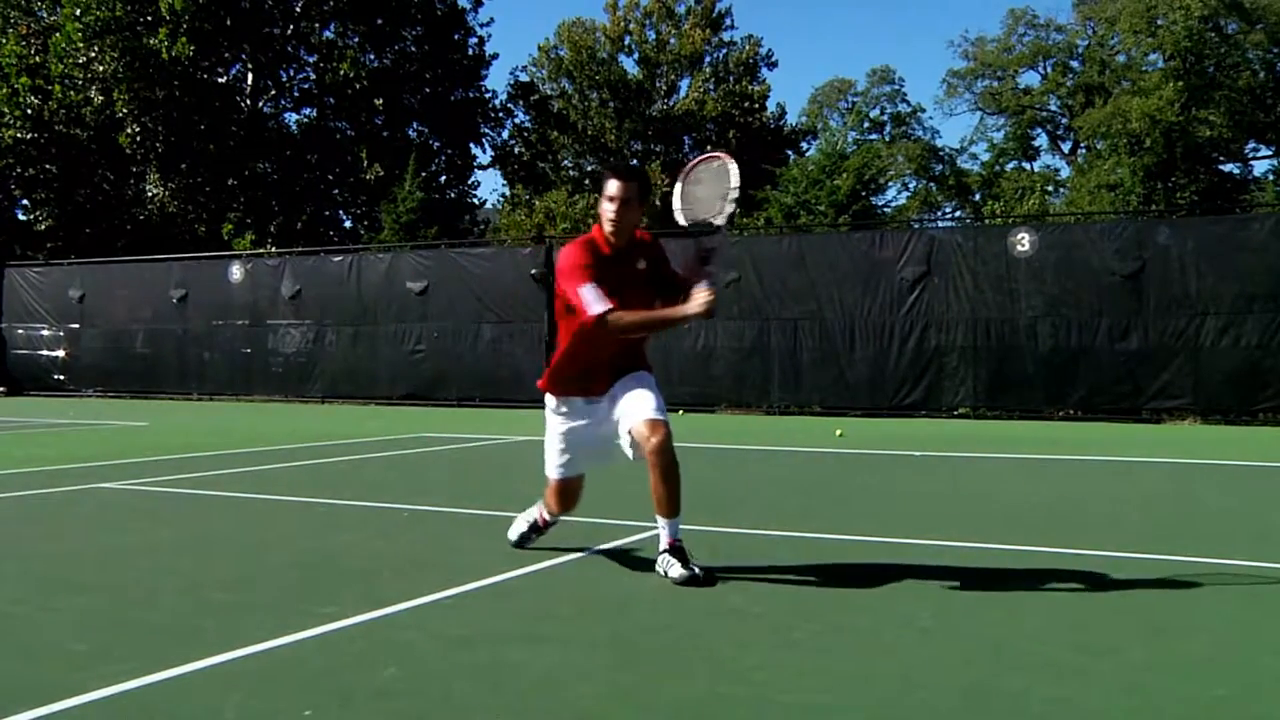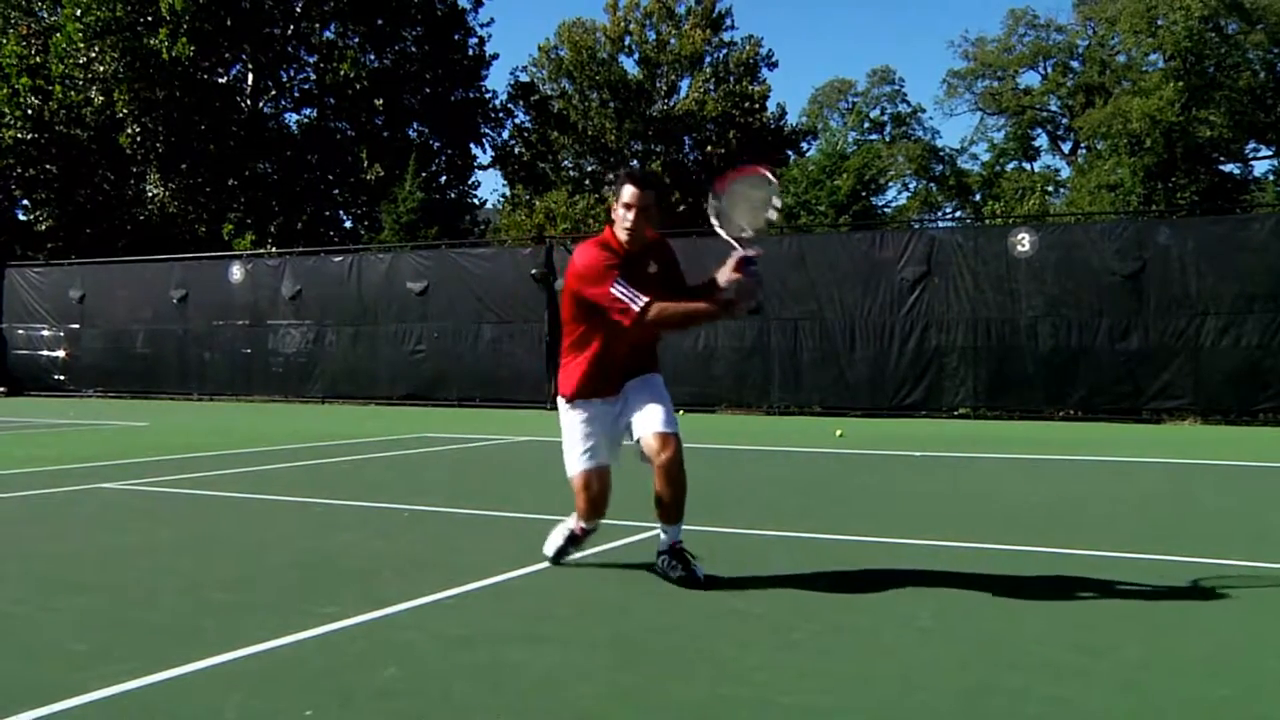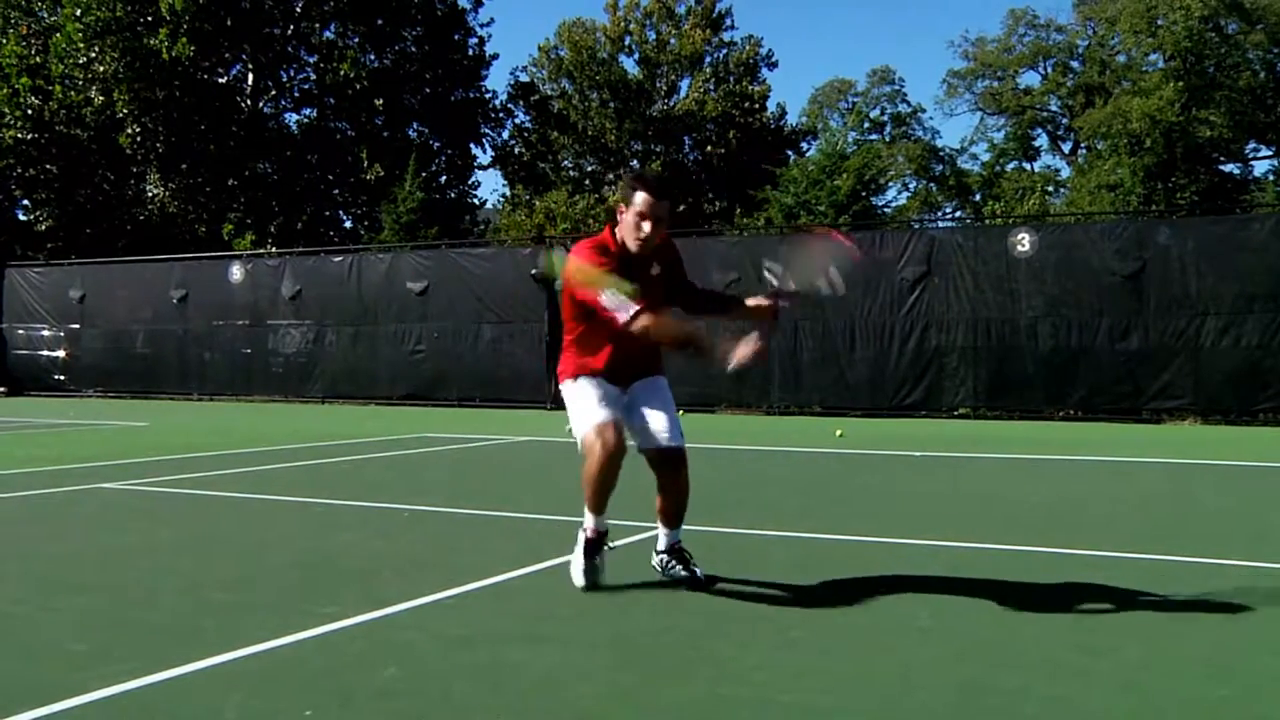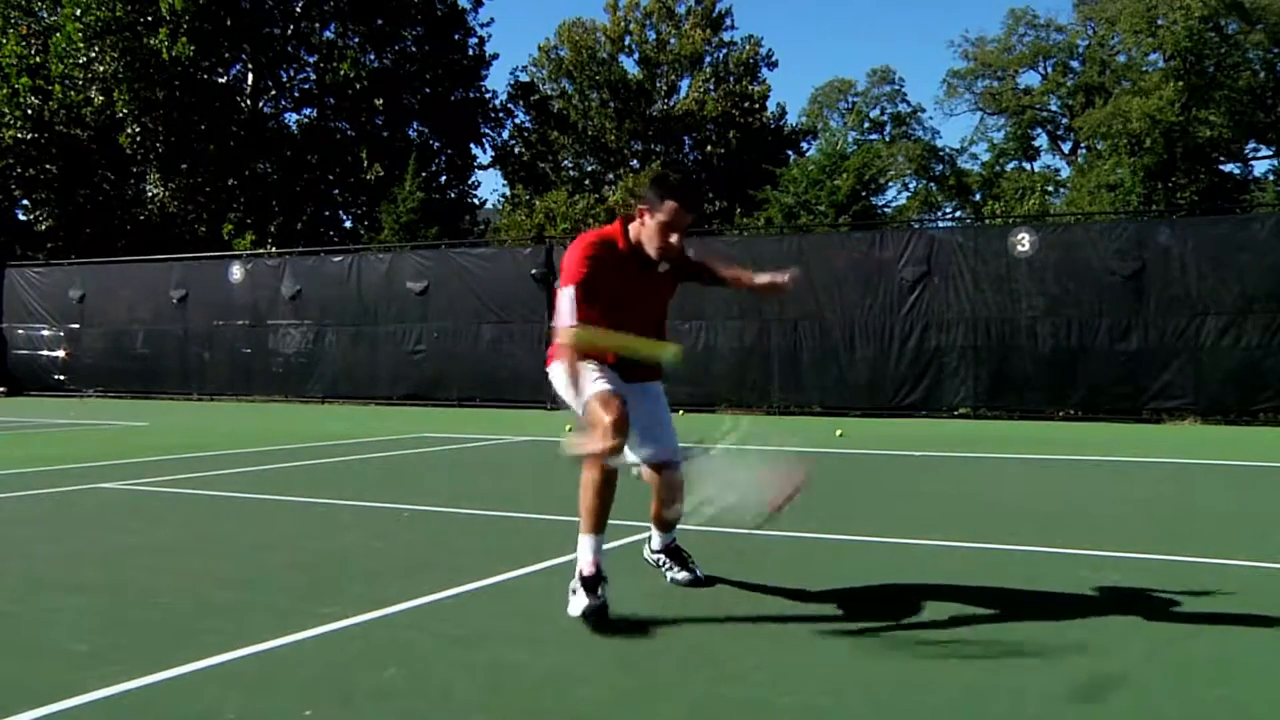
dt=0.2s
person 1, frame 1
left shoulder: (650, 248)
right shoulder: (577, 255)
left elbow: (674, 298)
right elbow: (607, 323)
left wrist: (692, 283)
right wrist: (685, 311)
left hip: (628, 375)
right hip: (573, 388)
left knee: (657, 437)
right knee: (562, 502)
left ankle: (669, 546)
right ankle: (545, 513)
person 1, frame 2
left shoulder: (658, 250)
right shoulder: (591, 259)
left elbow: (685, 300)
right elbow: (652, 316)
left wrist: (721, 280)
right wrist: (725, 305)
left hip: (637, 377)
right hip: (586, 387)
left knee: (666, 451)
right knee: (593, 502)
left ankle: (671, 547)
right ankle: (582, 523)
person 1, frame 3
left shoulder: (663, 252)
right shoulder: (588, 259)
left elbow: (690, 298)
right elbow: (642, 325)
left wrist: (743, 305)
right wrist: (722, 352)
left hip: (643, 376)
right hip: (588, 373)
left knee: (673, 462)
right knee: (606, 442)
left ankle: (668, 547)
right ankle: (594, 530)
person 1, frame 4
left shoulder: (669, 251)
right shoulder: (589, 252)
left elbow: (696, 269)
right elbow: (569, 336)
left wrist: (753, 281)
right wrist: (587, 417)
left hip: (639, 373)
right hip: (583, 364)
left knee: (667, 481)
right knee: (612, 420)
left ankle: (662, 545)
right ankle: (587, 570)
